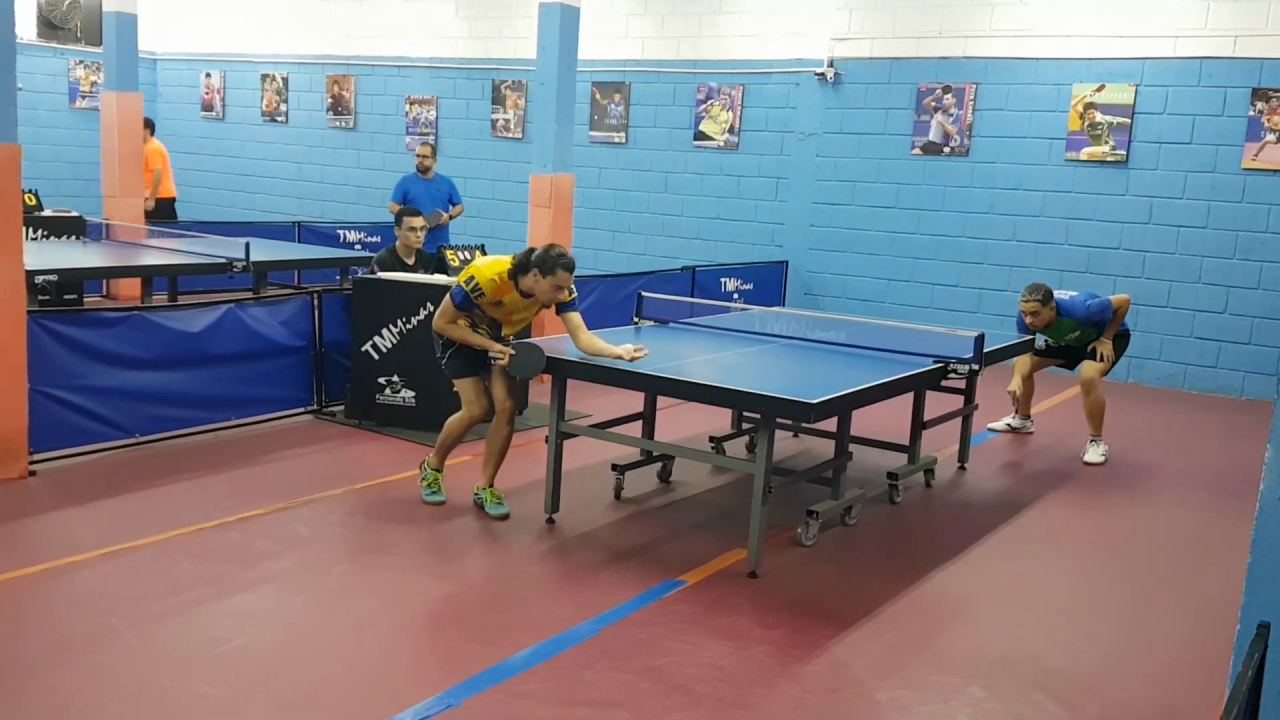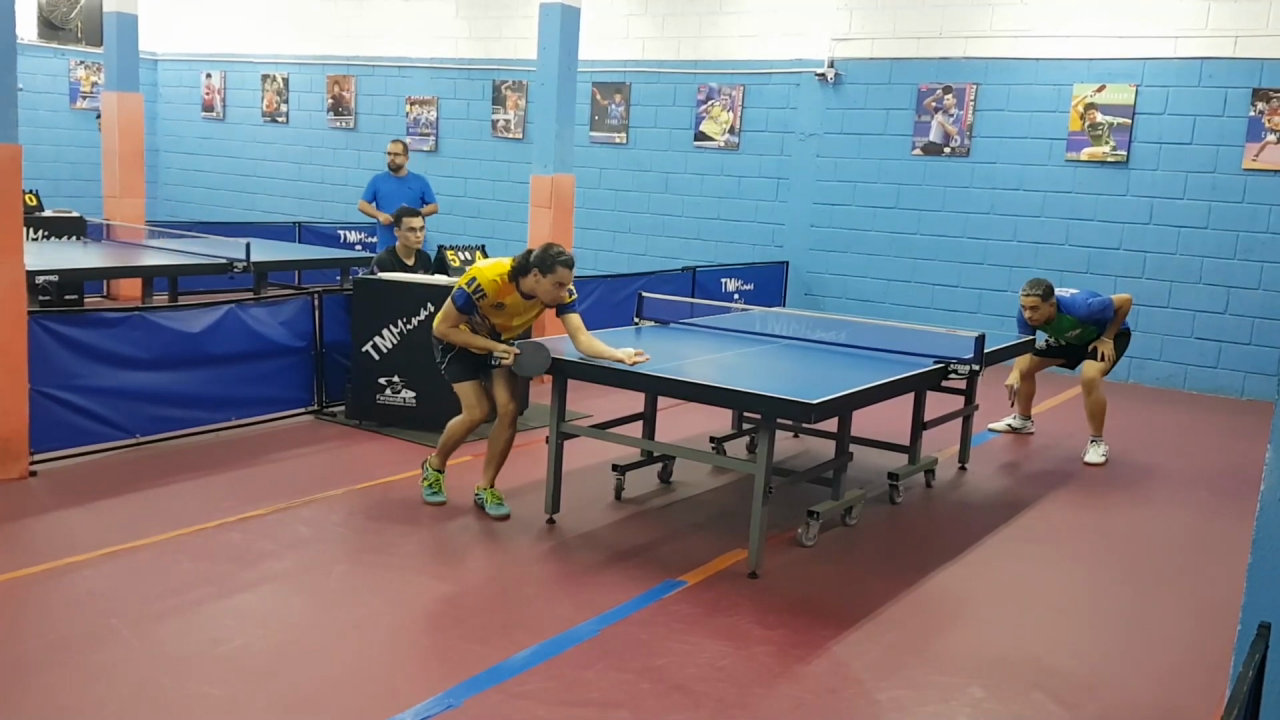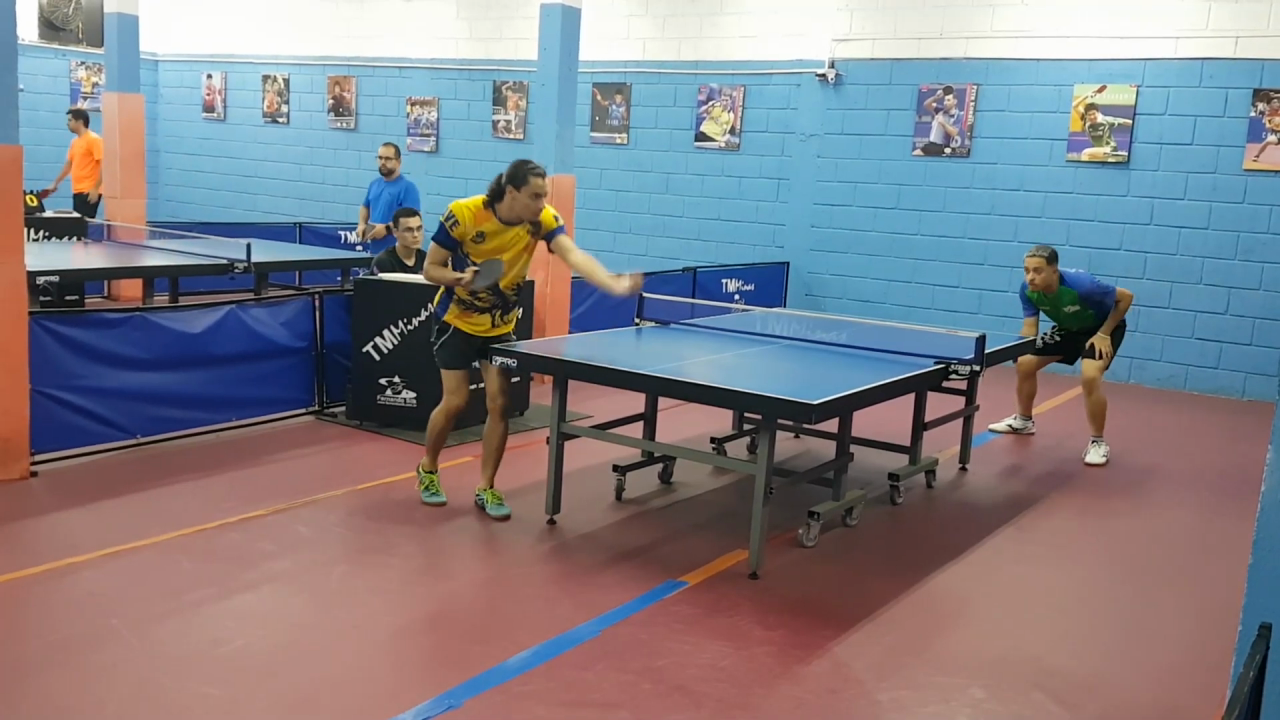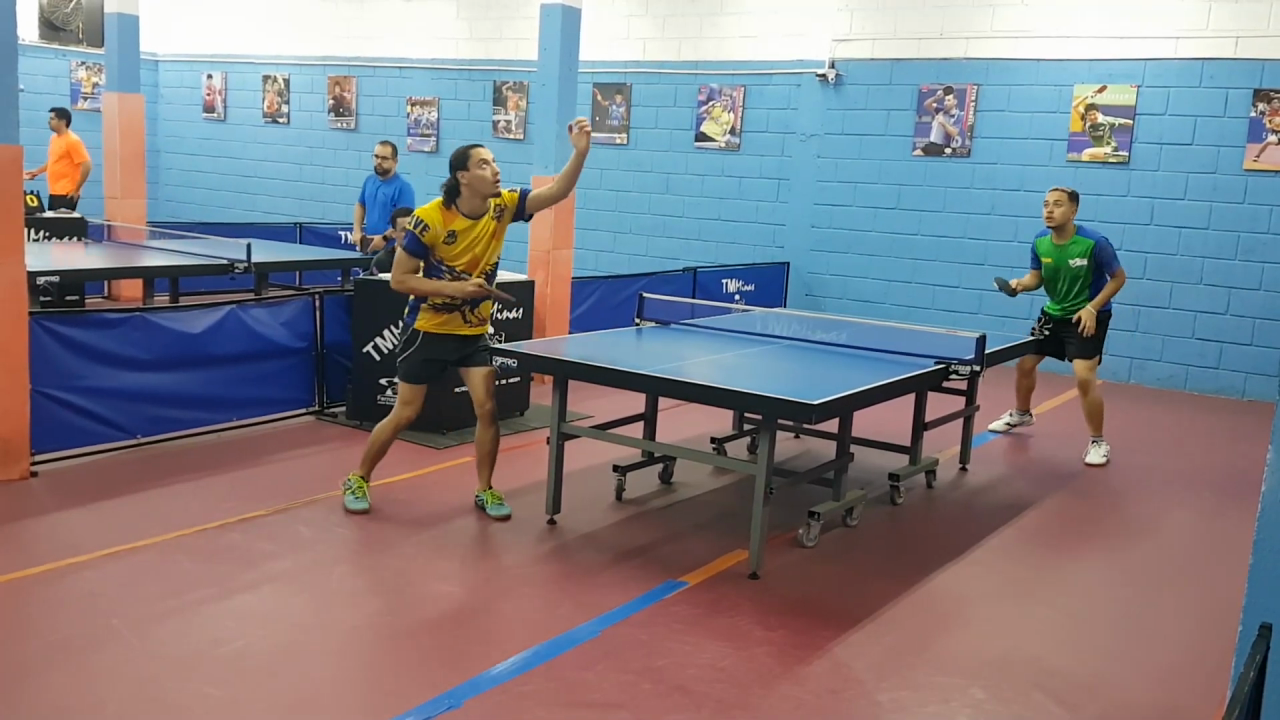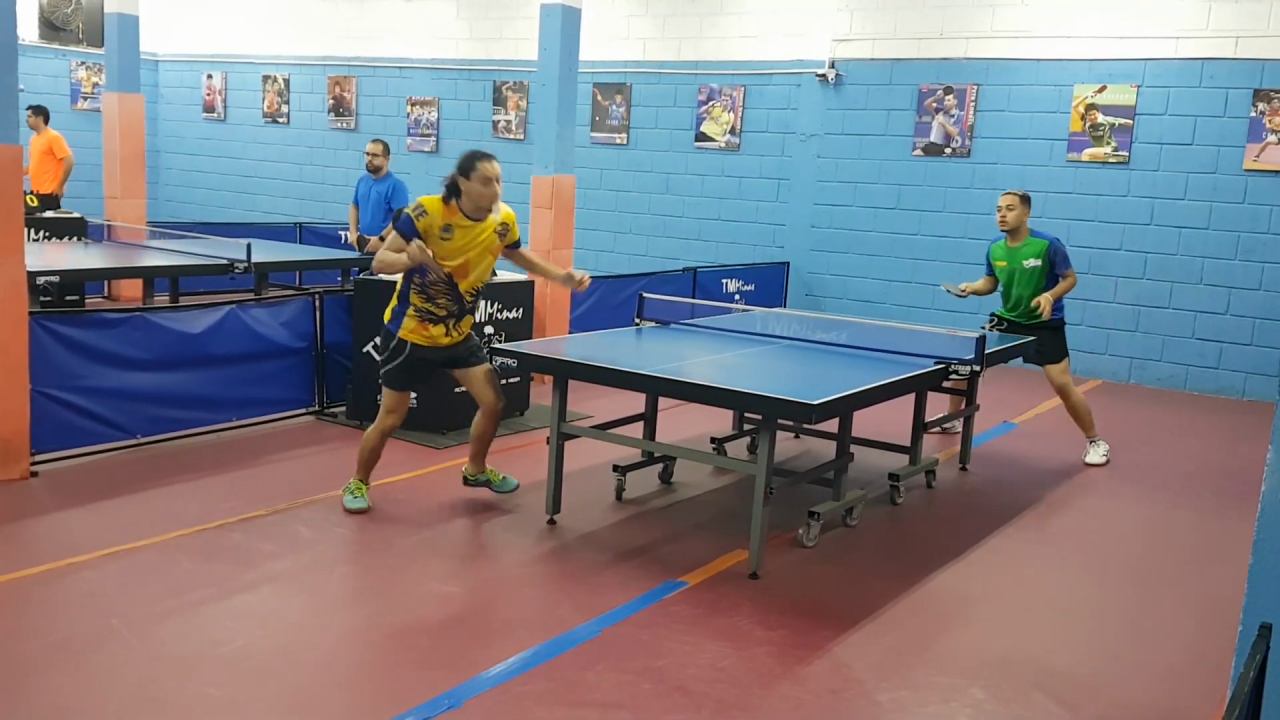
dt=0.5s
person 1, frame 1
left shoulder: (561, 288)
right shoulder: (484, 277)
left elbow: (581, 336)
right elbow: (442, 322)
left wrist: (616, 351)
right wrist: (488, 345)
left hip: (498, 339)
right hip: (457, 335)
left knee: (505, 407)
right knee: (475, 409)
left ankle: (485, 487)
right ankle: (431, 467)
person 1, frame 2
left shoulder: (560, 289)
right shoulder: (485, 279)
left elbow: (581, 338)
right elbow: (443, 328)
left wrist: (618, 354)
right wrist: (494, 347)
left hip: (498, 343)
right hip: (457, 341)
left knee: (508, 410)
right knee: (476, 412)
left ankle: (486, 488)
right ankle: (433, 467)
person 1, frame 3
left shoulder: (542, 221)
right shoulder: (462, 213)
left elbow: (575, 257)
right elbow: (430, 268)
left wrist: (612, 283)
right wrist: (457, 277)
left hip: (500, 328)
right hip: (456, 323)
left knee: (498, 404)
right knee: (454, 401)
left ankle: (486, 489)
right ankle: (428, 470)
person 1, frame 4
left shoulder: (503, 206)
right shoulder: (429, 219)
left elbow: (557, 192)
right elbow: (400, 279)
left wrist: (580, 152)
right wrist: (451, 289)
left hip: (474, 331)
right hip: (427, 330)
left knee: (487, 409)
right knee: (405, 413)
left ankle: (485, 490)
right ankle: (358, 478)
person 1, frame 5
left shoulder: (505, 222)
right shoulder: (427, 210)
left elbow: (517, 255)
right elbow: (380, 262)
left wrist: (559, 275)
right wrist: (408, 260)
left hip: (460, 332)
right hip: (410, 332)
left knee: (493, 403)
right knee: (390, 420)
left ankle: (476, 470)
right ankle: (358, 483)
person 2, frame 1
left shoulder: (1079, 311)
right shoulder: (1026, 317)
left elbow: (1124, 300)
right elbow: (1025, 354)
left wrist: (1106, 339)
right wrist: (1017, 379)
left hip: (1109, 335)
right hip: (1069, 338)
left knee: (1089, 376)
right knee: (1021, 367)
left ankle: (1096, 442)
right ankle: (1022, 420)
person 2, frame 2
left shoulder: (1080, 308)
right shoulder: (1026, 314)
left elbow: (1126, 300)
left wrist: (1107, 338)
right wrist: (1015, 373)
left hip: (1110, 334)
right hip: (1069, 337)
left knee: (1090, 377)
right knee: (1025, 368)
left ankle: (1097, 442)
right ankle: (1023, 420)
person 2, frame 3
left shoulder: (1083, 287)
right shoulder: (1028, 290)
left elbow: (1126, 298)
right elbow: (1030, 327)
left wrist: (1104, 334)
left hip: (1102, 328)
right hip: (1068, 328)
left knee: (1090, 376)
right knee: (1025, 364)
left ankle: (1098, 442)
right ankle: (1024, 421)
person 2, frame 4
left shoulder: (1095, 243)
right shoulder: (1040, 242)
left elbow: (1119, 278)
left wrist: (1091, 308)
right wrist: (1020, 284)
left hip: (1088, 316)
right hip: (1053, 313)
left knee: (1084, 378)
right knee: (1024, 363)
left ankle: (1098, 442)
right ankle: (1021, 415)
person 2, frame 5
left shoulder: (1048, 245)
right shoulder: (994, 248)
left elbow: (1070, 279)
left wrist: (1049, 297)
right wrist: (971, 288)
left hip: (1044, 323)
right hip: (1006, 320)
left knee: (1062, 384)
left ankle: (1094, 441)
right ankle: (952, 419)
